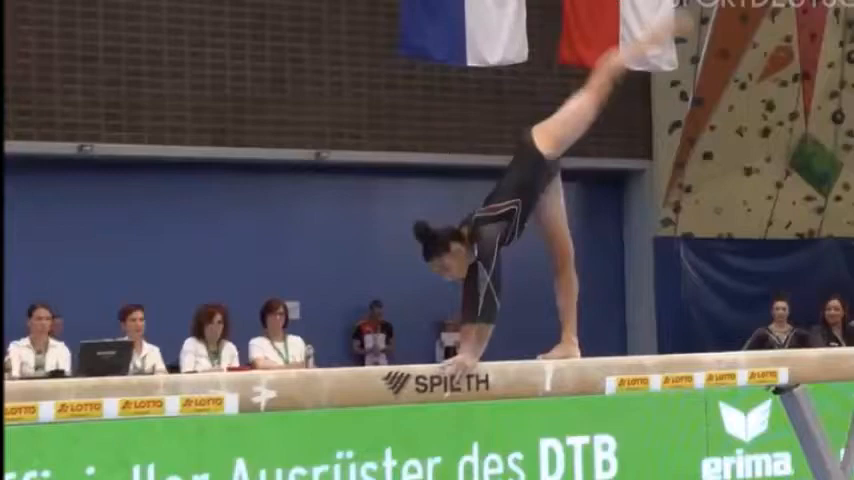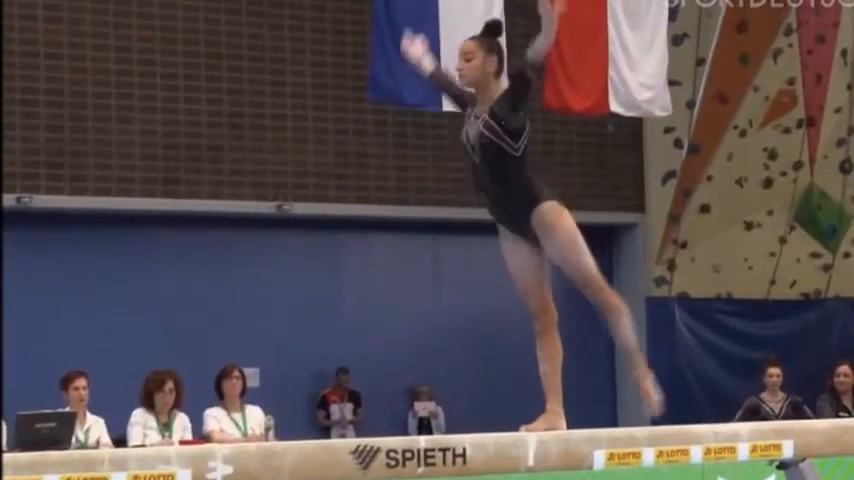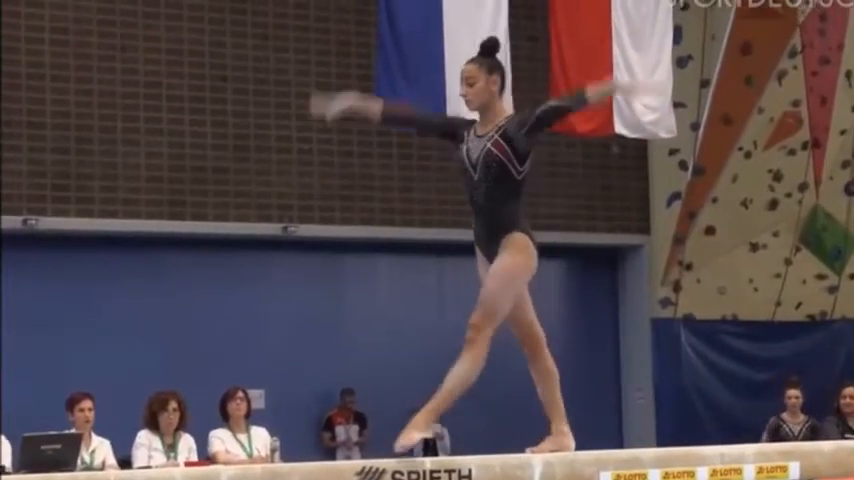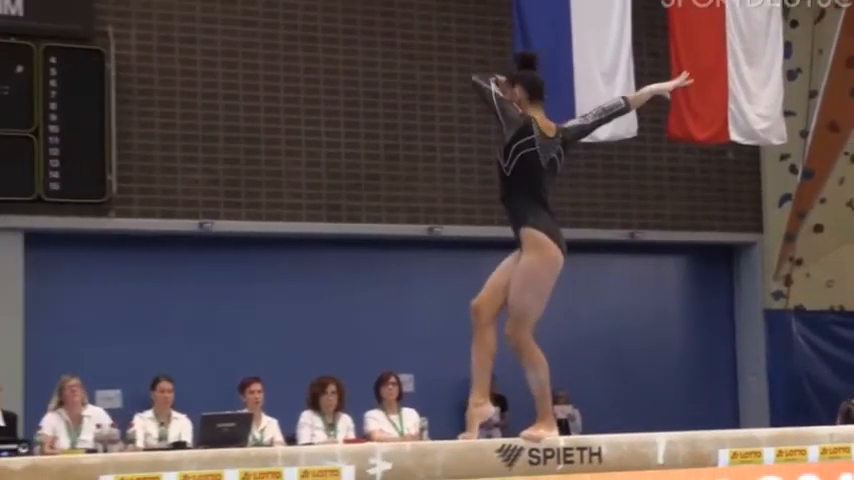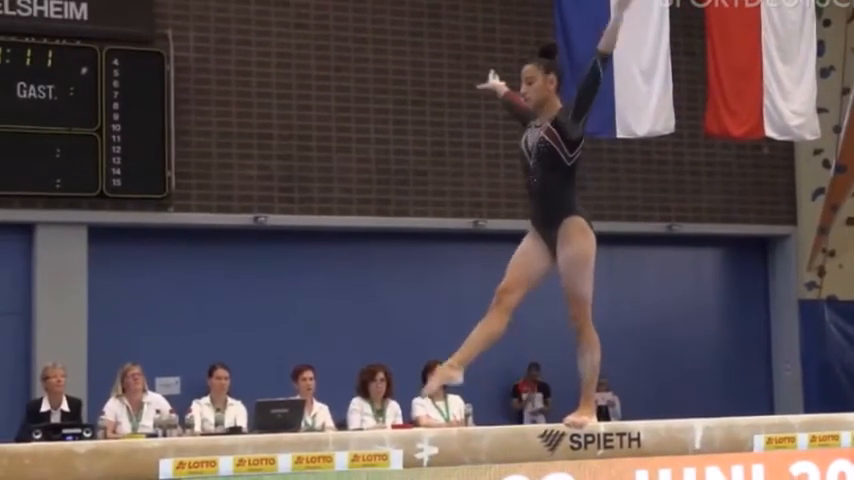
dt=1s
person 1, frame 1
left shoulder: (484, 239)
right shoulder: (469, 247)
left elbow: (488, 298)
right elbow: (474, 307)
left wrist: (469, 352)
right wrist: (467, 352)
left hip: (539, 151)
right hip: (539, 168)
right knee: (563, 260)
right ankle: (569, 341)
person 1, frame 2
left shoulder: (510, 105)
right shoulder: (473, 107)
left elbow: (530, 65)
right elbow: (447, 82)
right wrist: (423, 60)
left hip: (539, 210)
right hip: (509, 223)
left knee: (597, 290)
right knee: (541, 314)
left ankle: (641, 372)
right ankle: (553, 411)
person 1, frame 3
left shoulder: (521, 127)
right shoulder: (465, 130)
left elbow: (568, 103)
right elbow: (408, 115)
left wrist: (614, 87)
right wrist: (353, 103)
left hip: (514, 244)
right hip: (487, 246)
left knee: (477, 333)
right knee: (531, 341)
left ankle: (423, 421)
right ankle: (560, 431)
person 1, frame 4
left shoulder: (519, 124)
right shoulder: (560, 133)
left elbow: (481, 84)
right elbow: (610, 110)
left wrist: (499, 87)
right wrist: (658, 88)
left hip: (539, 242)
right hip: (532, 242)
left knee: (518, 332)
right knee: (481, 310)
left ankle: (546, 420)
right ankle: (480, 400)
person 1, frame 5
left shoulder: (570, 117)
right shoulder: (534, 122)
left elbow: (596, 72)
right elbow: (519, 104)
right wrist: (500, 89)
left hip: (571, 228)
right hip: (539, 231)
left knee: (580, 316)
right knee: (505, 297)
left ankle: (587, 406)
right ankle: (454, 368)
